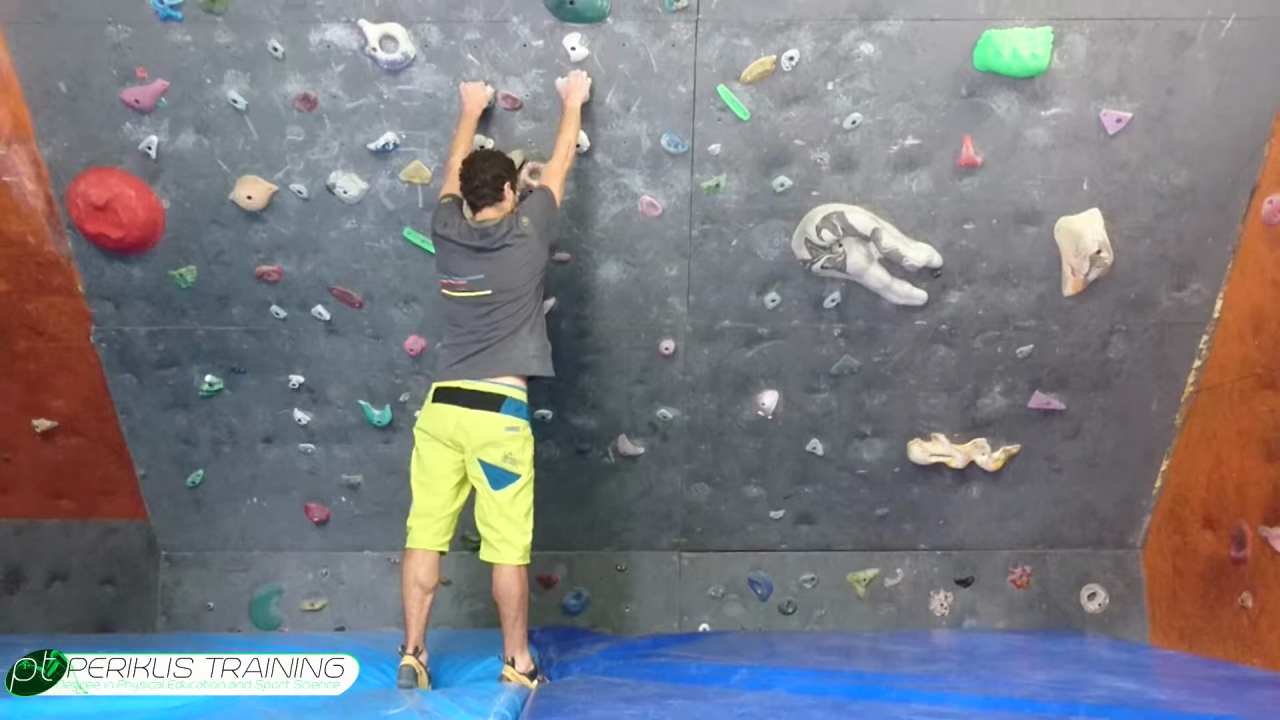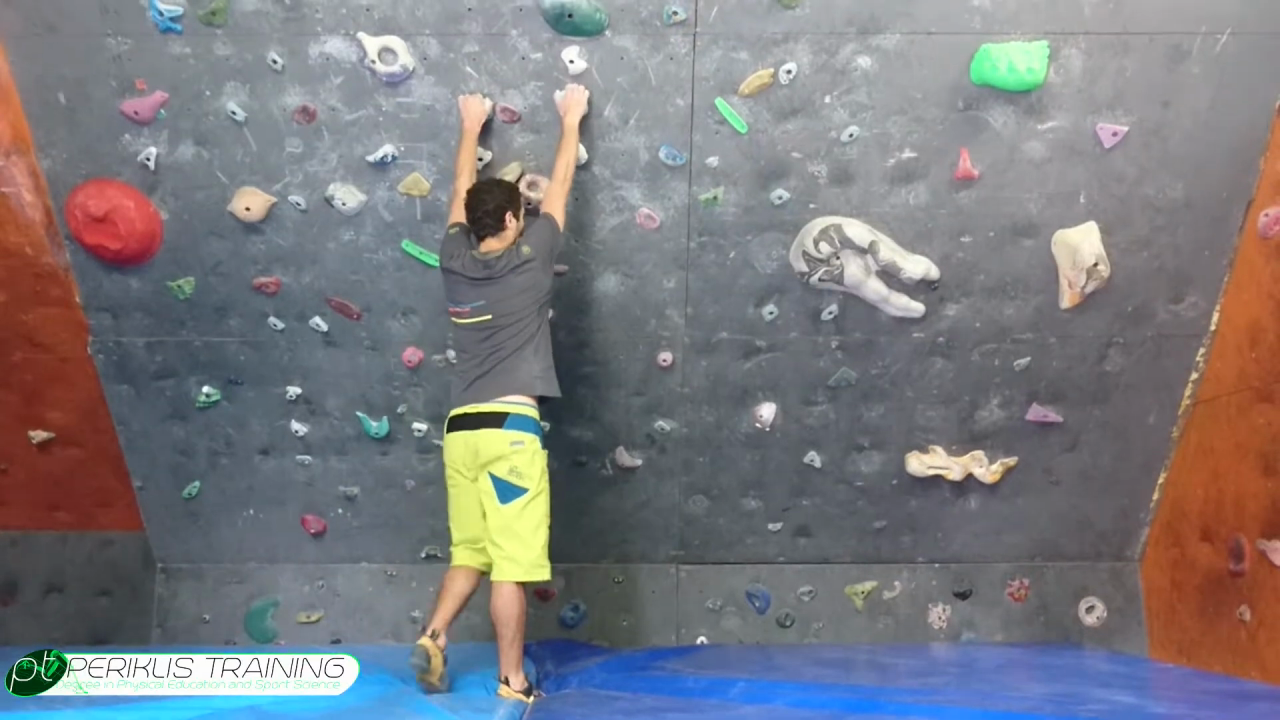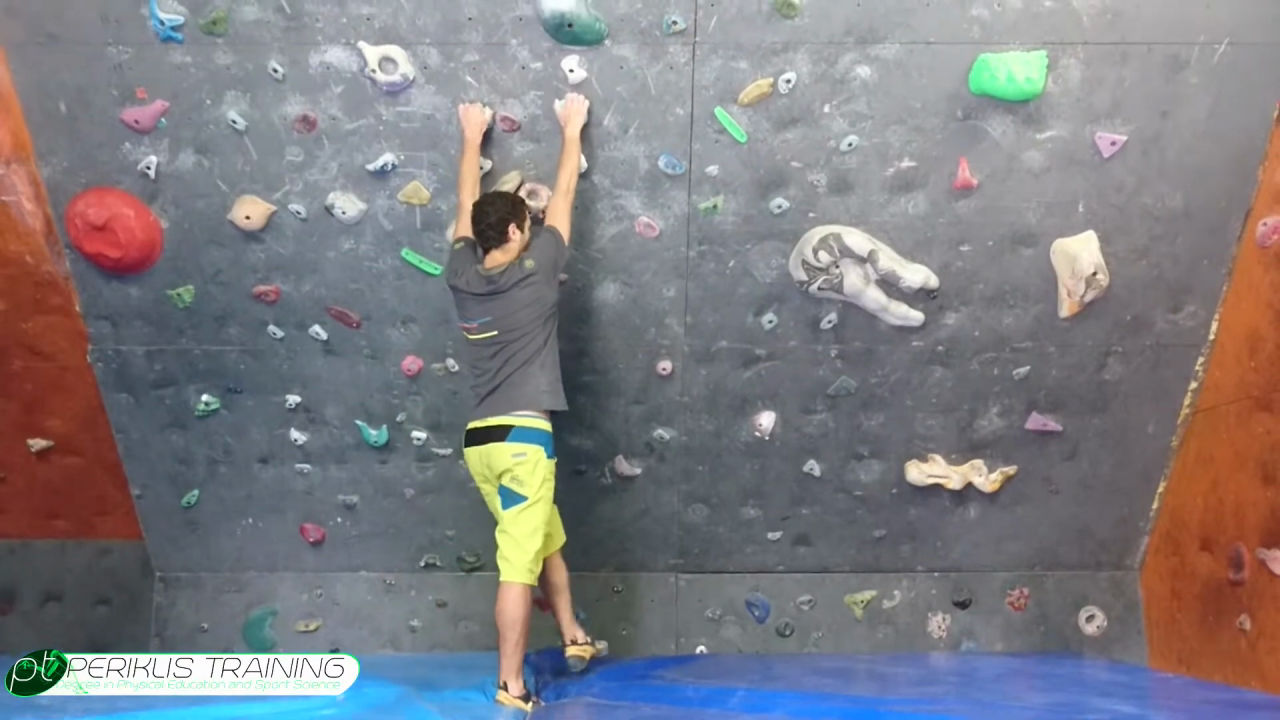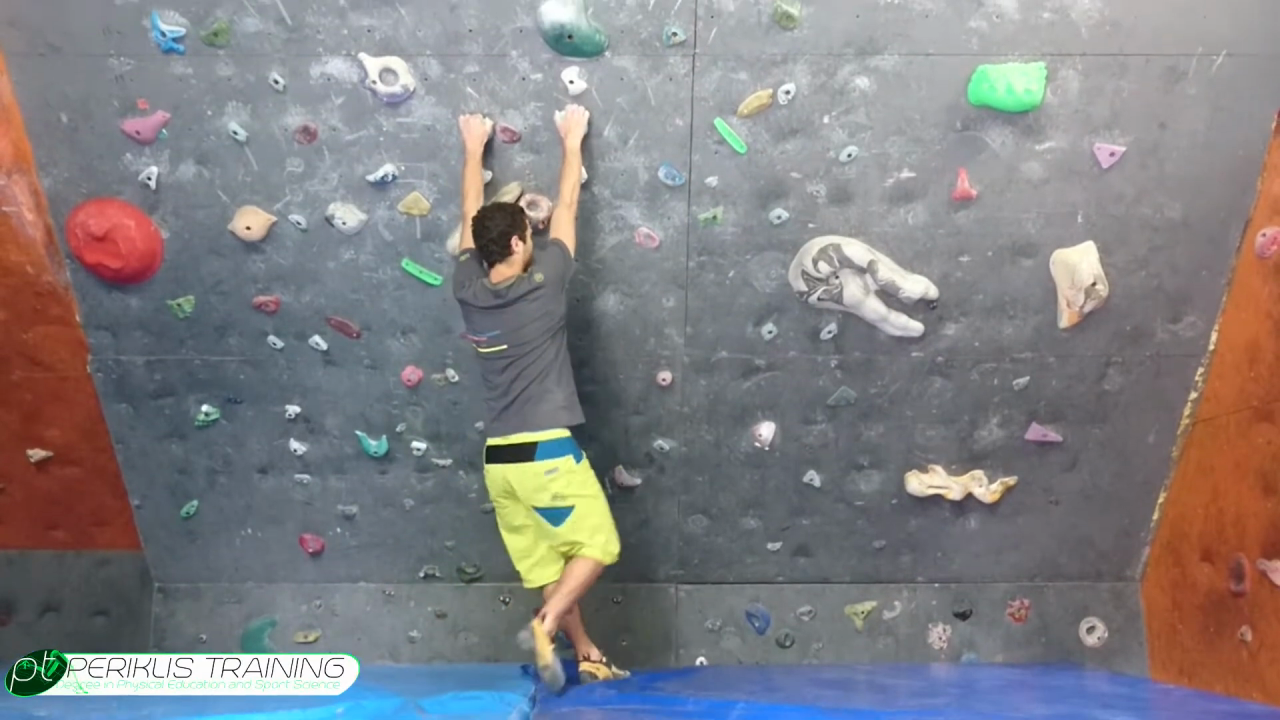
dt=0.5s
person 1, frame 1
left shoulder: (446, 232)
right shoulder: (526, 232)
left elbow: (454, 172)
right elbow: (559, 166)
left wrist: (470, 111)
right wrist: (573, 103)
left hip: (441, 406)
right hip: (498, 408)
left knee: (425, 535)
right knee: (508, 544)
left ankle: (411, 655)
right ankle: (517, 661)
person 1, frame 2
left shoulder: (454, 260)
right shoulder: (529, 259)
left elbow: (462, 194)
right elbow: (560, 186)
left wrist: (471, 128)
right wrist: (571, 121)
left hip: (459, 429)
right hip: (511, 427)
left knee: (471, 551)
right knee: (513, 562)
left ankle: (432, 638)
right ankle: (511, 679)
person 1, frame 3
left shoulder: (461, 276)
right shoulder: (535, 272)
left elbow: (467, 207)
right elbow: (563, 199)
left wrist: (472, 137)
right wrist: (571, 130)
left hip: (478, 439)
right hip: (522, 437)
left knee: (548, 542)
right knee: (519, 565)
left ankle: (574, 640)
right ankle: (510, 688)
person 1, frame 4
left shoulder: (467, 290)
right shoulder: (543, 285)
left elbow: (471, 218)
right elbow: (565, 210)
left wrist: (474, 147)
right wrist: (572, 142)
left hip: (498, 457)
right hip: (546, 450)
left knee: (549, 564)
right knee: (598, 547)
left ankle: (587, 655)
right ankle: (545, 627)
